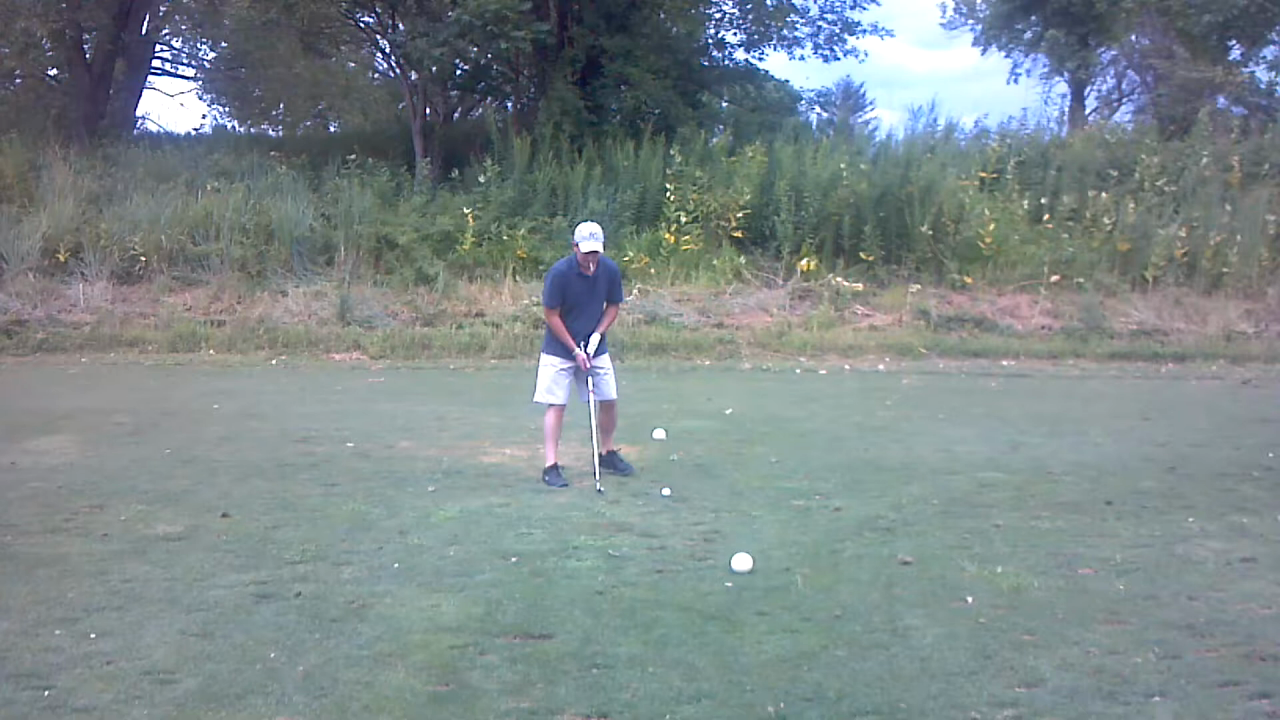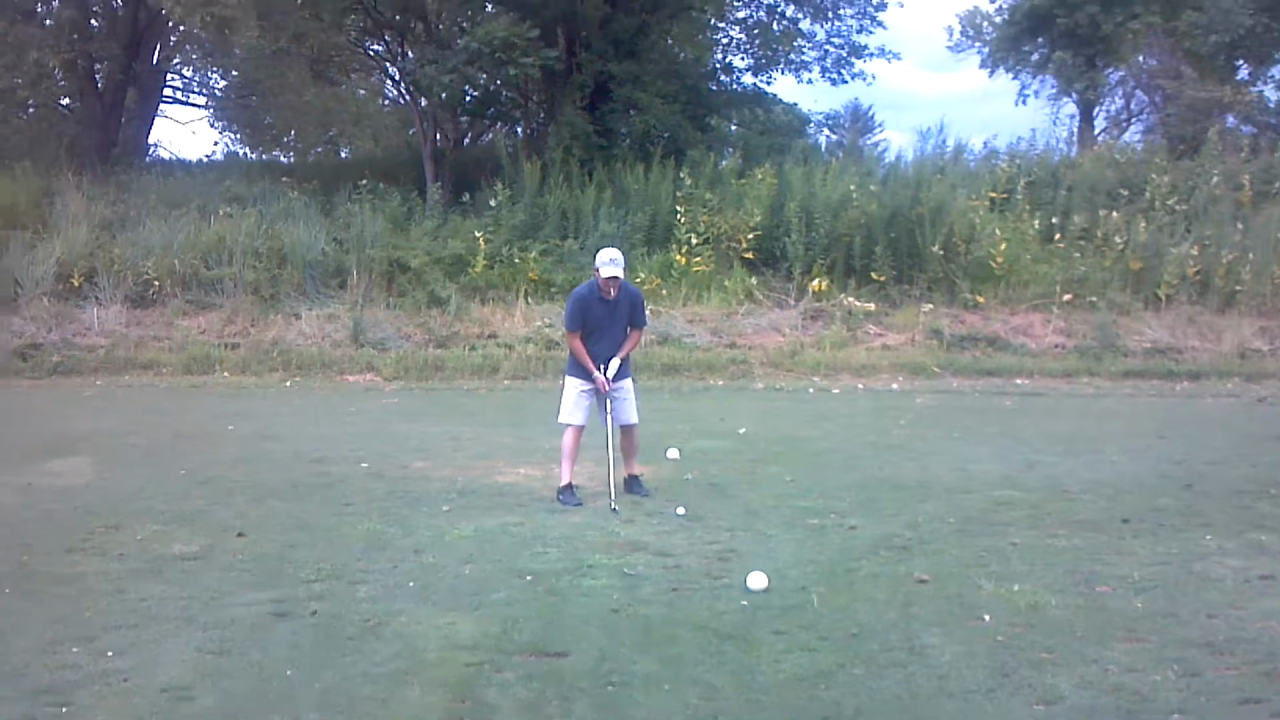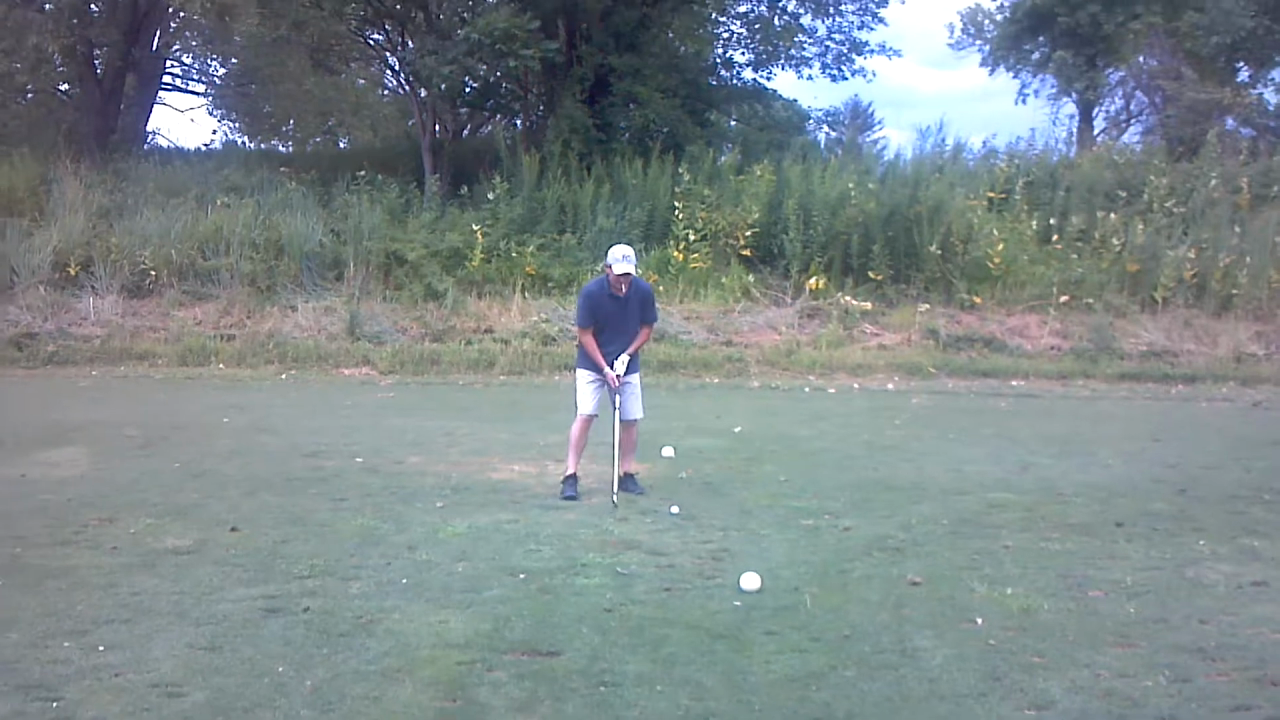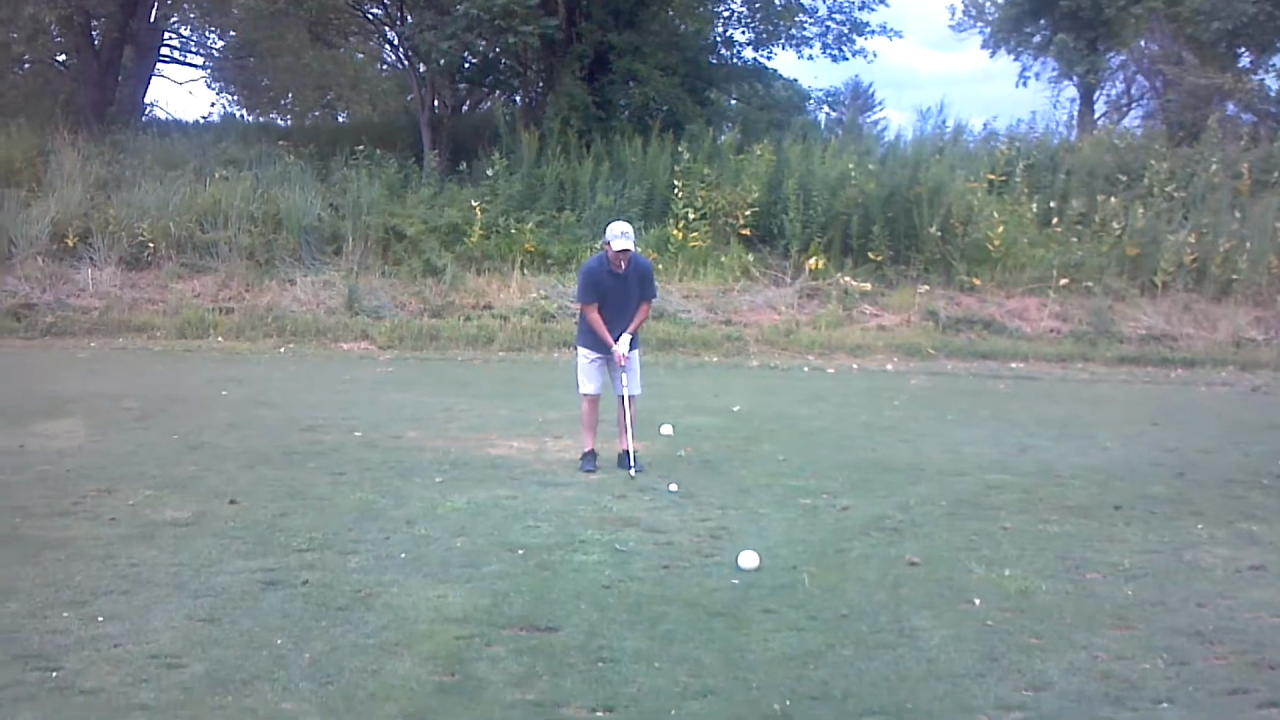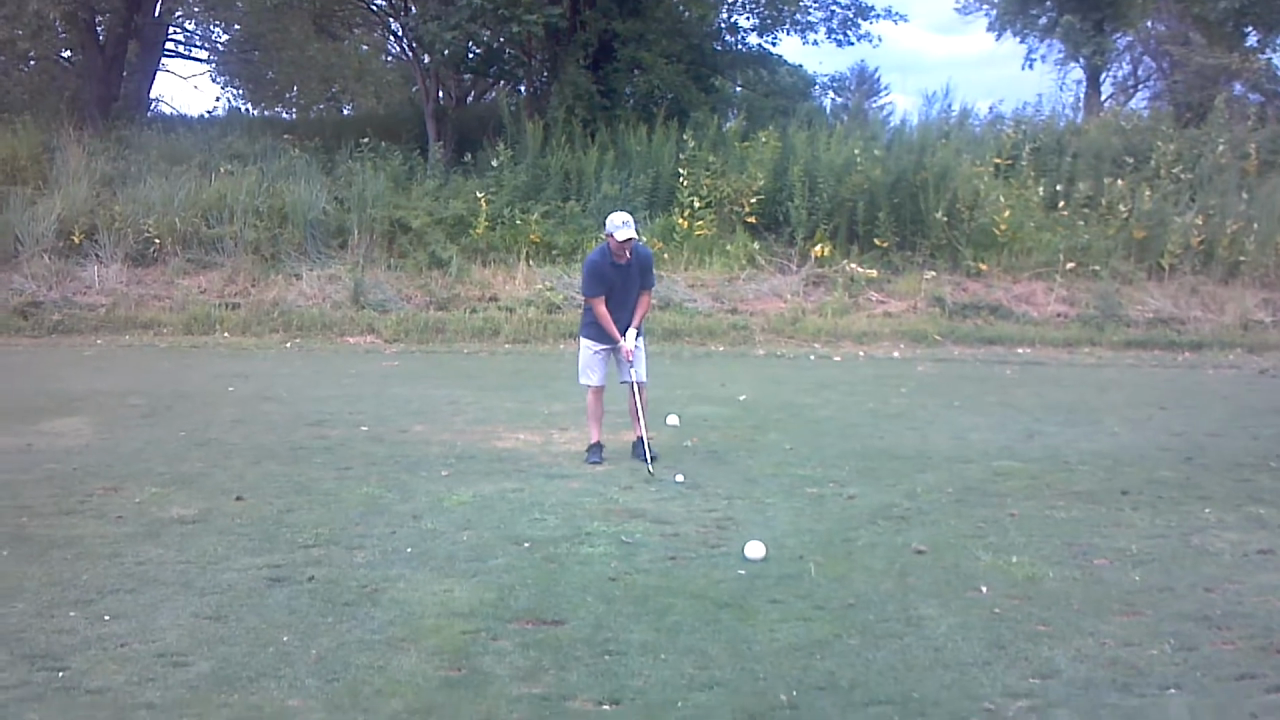
dt=0.2s
person 1, frame 1
left shoulder: (610, 270)
right shoulder: (559, 272)
left elbow: (613, 306)
right elbow: (551, 316)
left wrist: (597, 335)
right wrist: (574, 350)
left hip: (595, 347)
right hip: (560, 350)
left knee: (609, 401)
right knee: (556, 405)
left ankle: (608, 454)
right ankle: (551, 466)
person 1, frame 2
left shoulder: (633, 295)
right shoulder: (580, 296)
left elbow: (636, 332)
right elbow: (573, 339)
left wrist: (618, 360)
right wrist: (594, 373)
left hip: (618, 371)
right hip: (582, 373)
left knee: (628, 425)
right knee: (574, 426)
left ankle: (632, 477)
right ankle: (565, 486)
person 1, frame 3
left shoulder: (643, 291)
right shoulder: (590, 292)
left elbow: (646, 328)
right elbow: (585, 335)
left wrist: (626, 356)
right wrist: (605, 368)
left hip: (627, 365)
right hip: (591, 365)
left knee: (629, 420)
right knee: (585, 416)
left ankle: (627, 475)
right ankle: (570, 476)
person 1, frame 4
left shoulder: (643, 267)
right shoulder: (591, 269)
left elbow: (645, 305)
right elbow: (590, 313)
left wrist: (627, 336)
right wrist: (612, 346)
left hip: (627, 340)
right hip: (593, 342)
left knee: (628, 396)
right knee: (591, 396)
left ankle: (625, 452)
right ankle: (589, 452)
person 1, frame 5
left shoulder: (644, 256)
right shoulder: (594, 262)
left elbow: (645, 295)
right elbow: (598, 307)
left wrist: (632, 330)
right wrist: (618, 340)
left hip: (630, 331)
right hip: (597, 333)
left knee: (638, 384)
right knee: (595, 387)
left ankle: (640, 441)
right ankle: (595, 444)
